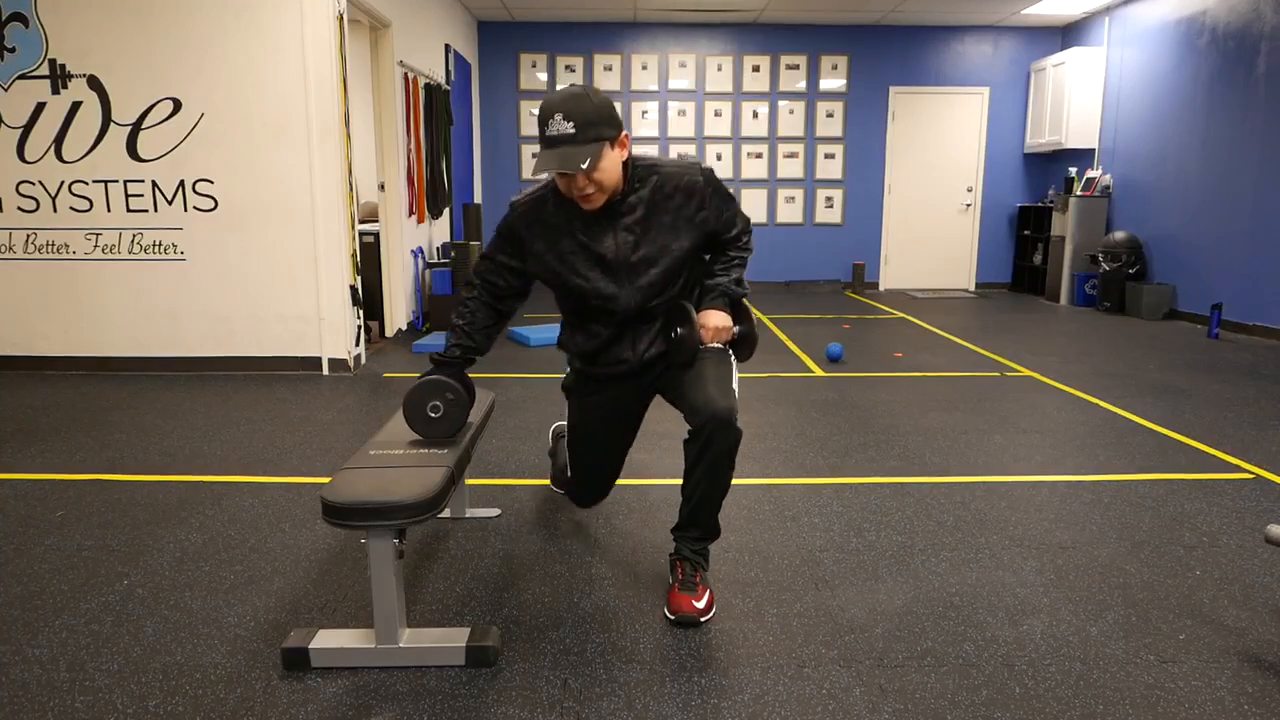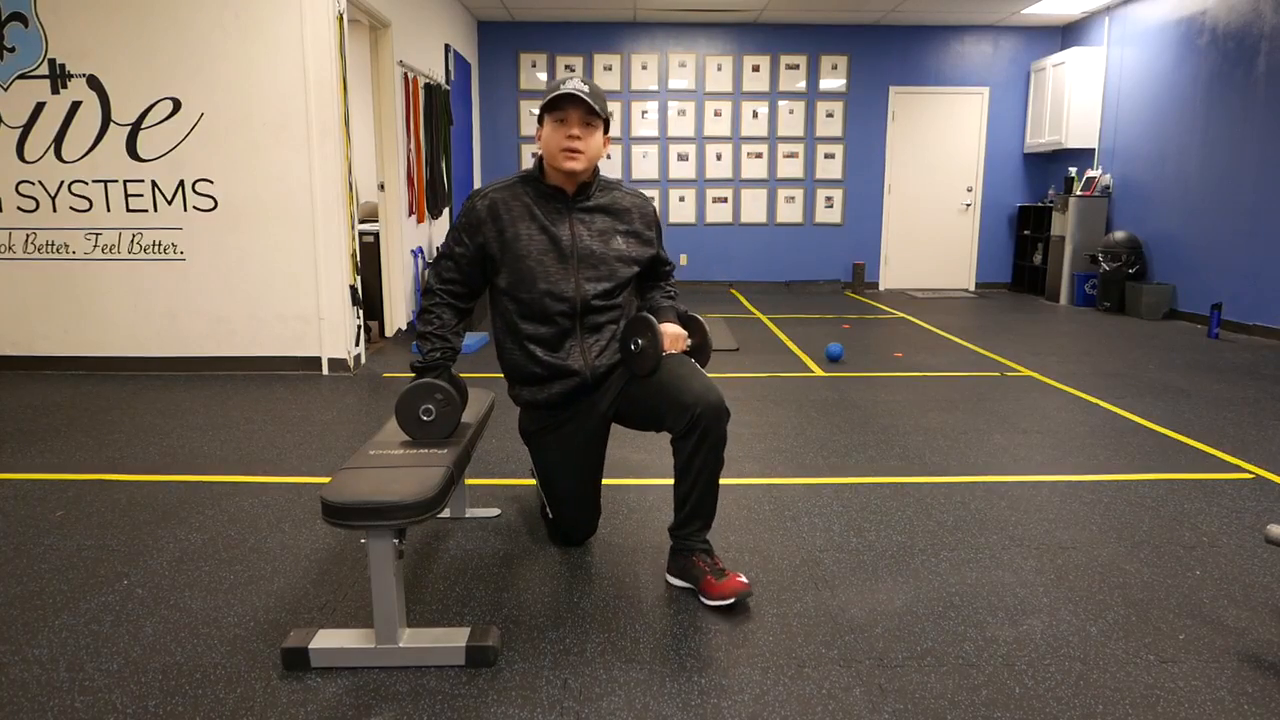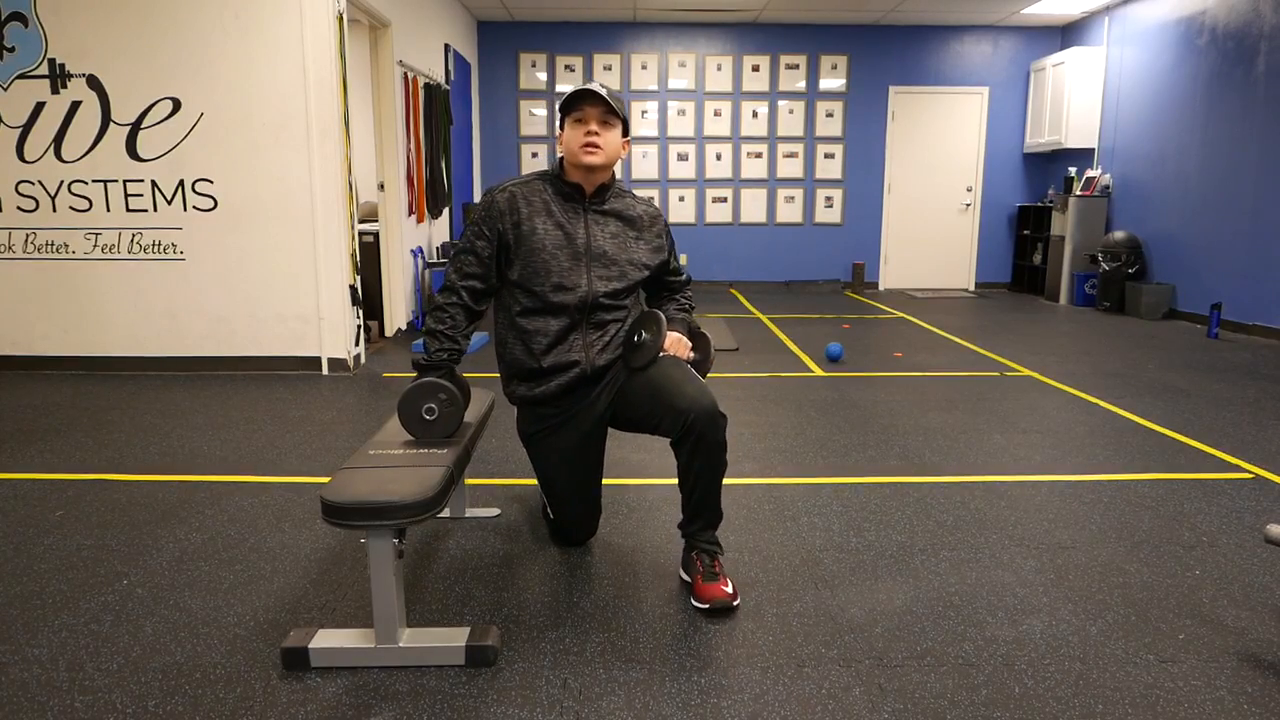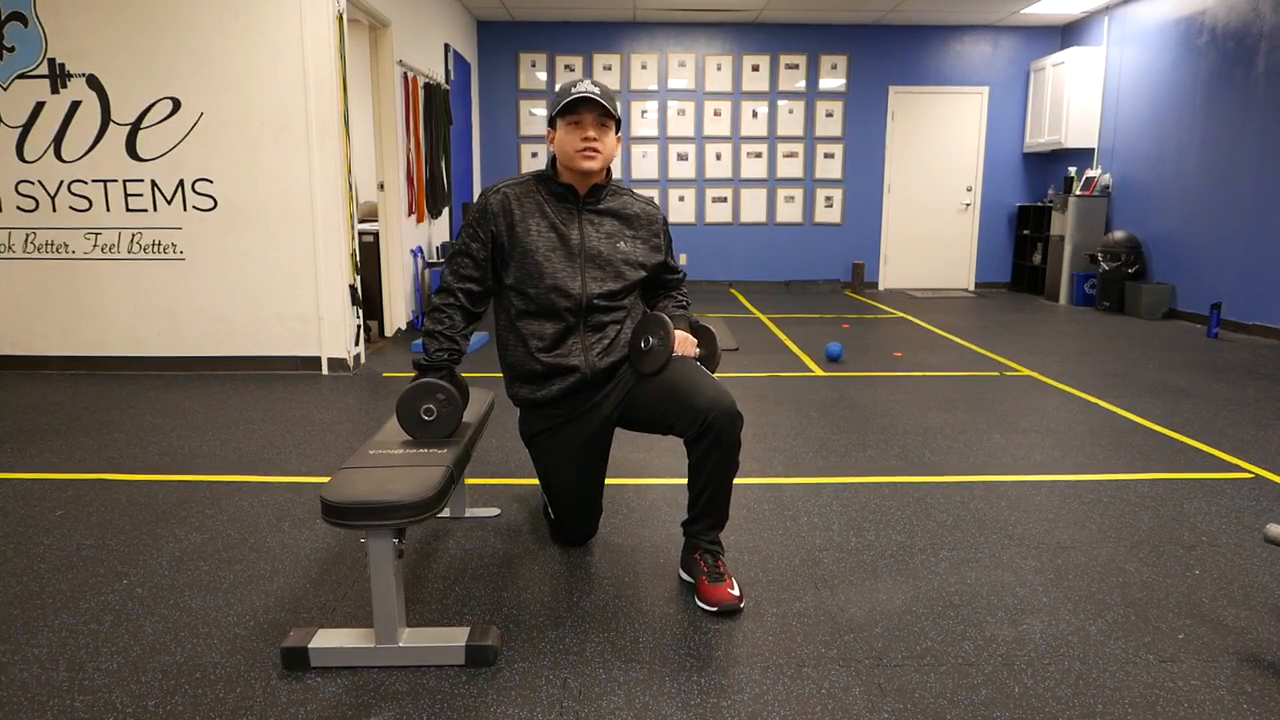
dt=0.7s
person 1, frame 1
left shoulder: (686, 185)
right shoulder: (531, 218)
left elbow: (735, 235)
right elbow: (487, 296)
left wrist: (717, 301)
right wrist: (448, 370)
right hip: (601, 359)
left knee: (717, 417)
right knee: (585, 487)
left ankle: (690, 558)
right ankle: (565, 443)
person 1, frame 2
left shoulder: (634, 210)
right shoulder: (492, 209)
left elbow: (657, 276)
right elbow: (447, 292)
left wrist: (666, 319)
right wrist: (433, 373)
left hip: (626, 361)
right hip: (549, 390)
left knee: (704, 406)
right knee: (572, 529)
left ankle: (690, 551)
right ankle: (551, 464)
person 1, frame 3
left shoulder: (645, 219)
right shoulder: (508, 204)
left elbow: (672, 287)
right elbow: (462, 291)
left wrist: (676, 328)
right wrist: (436, 371)
left hip: (625, 364)
right hip: (546, 389)
left knee: (701, 413)
right knee: (572, 529)
left ankle: (700, 550)
right ankle: (562, 474)
person 1, frame 4
left shoulder: (643, 216)
right shoulder: (503, 206)
left elbow: (667, 285)
right elbow: (459, 293)
left wrist: (676, 326)
right wrist: (435, 374)
left hip: (630, 368)
right hip: (550, 395)
left knee: (718, 412)
right knee: (573, 530)
left ankle: (702, 550)
right ankle: (564, 477)
